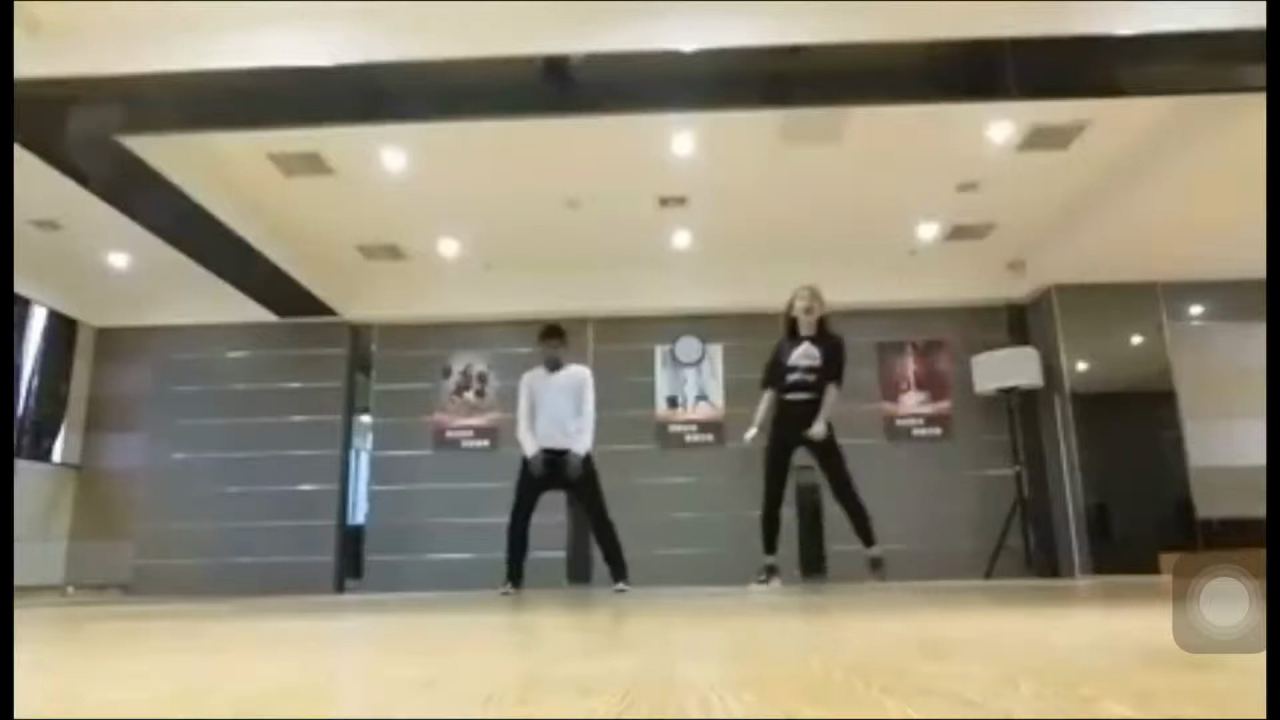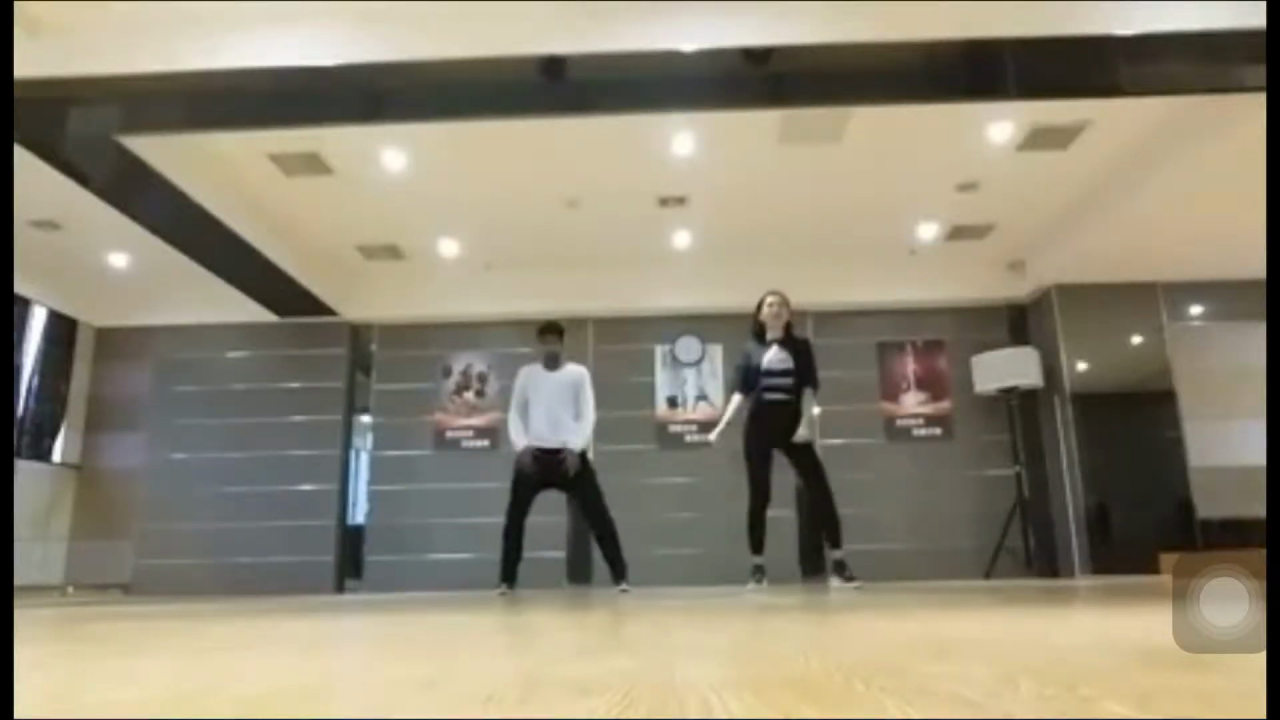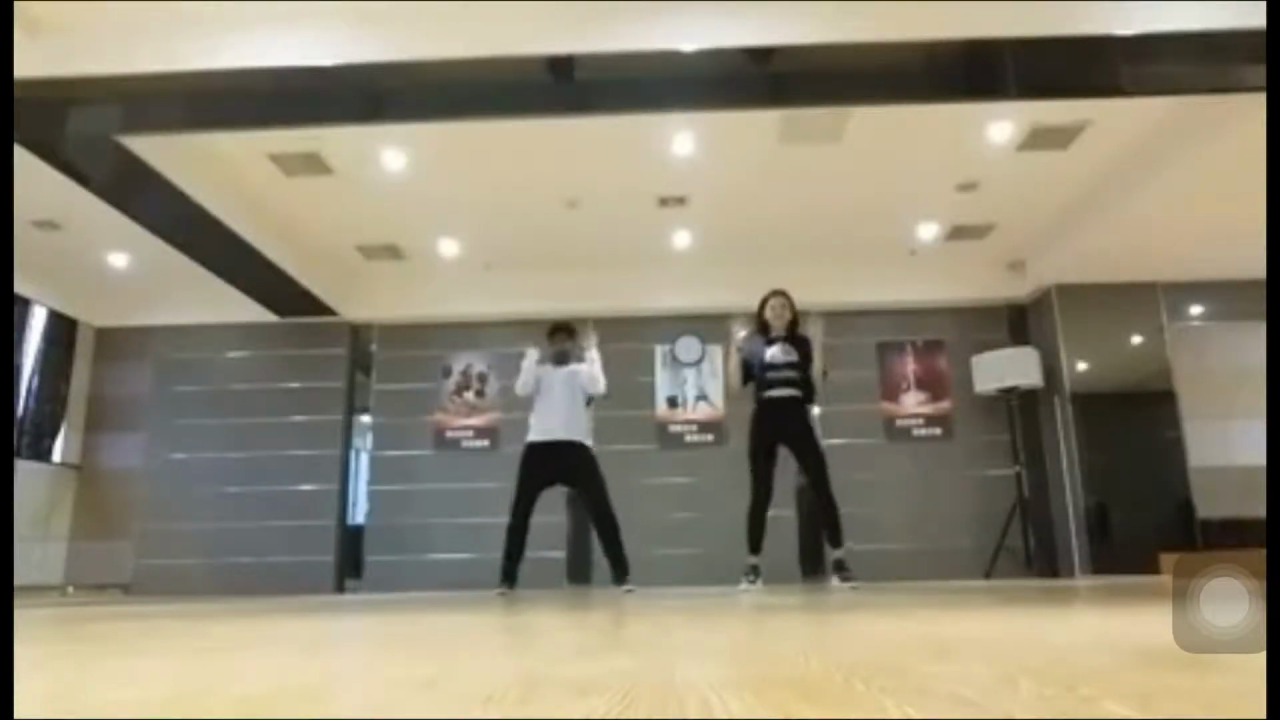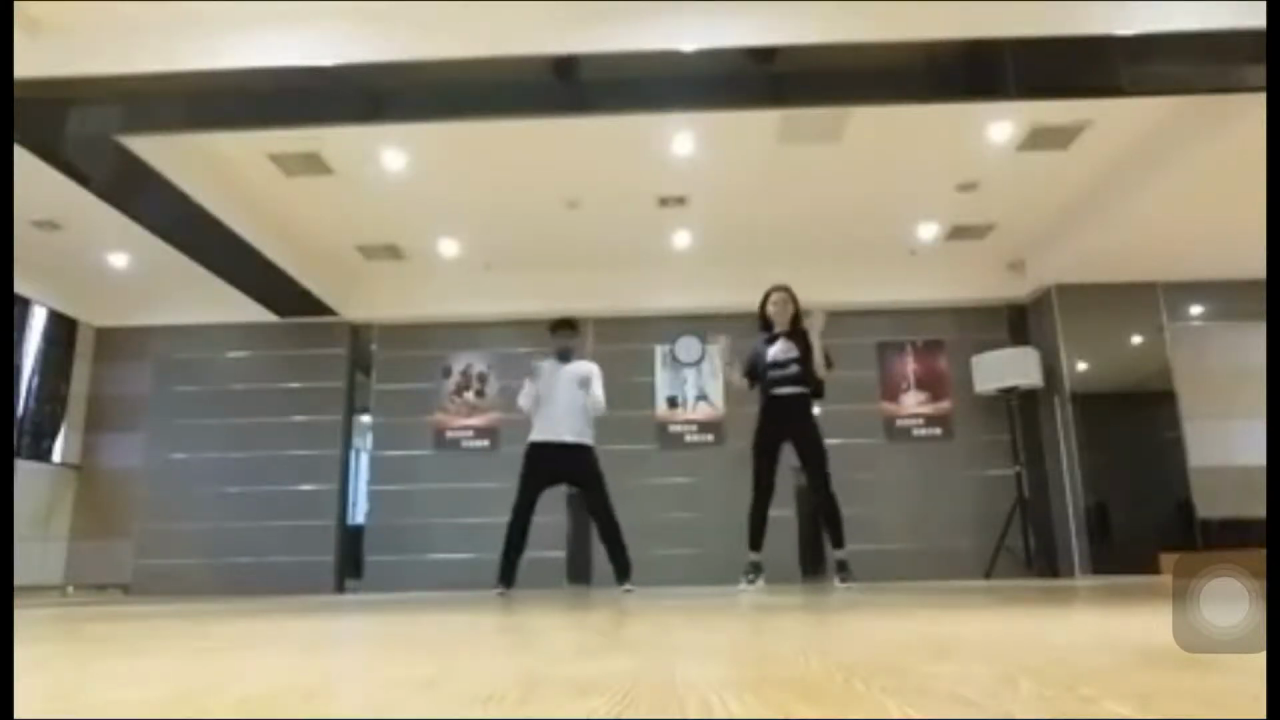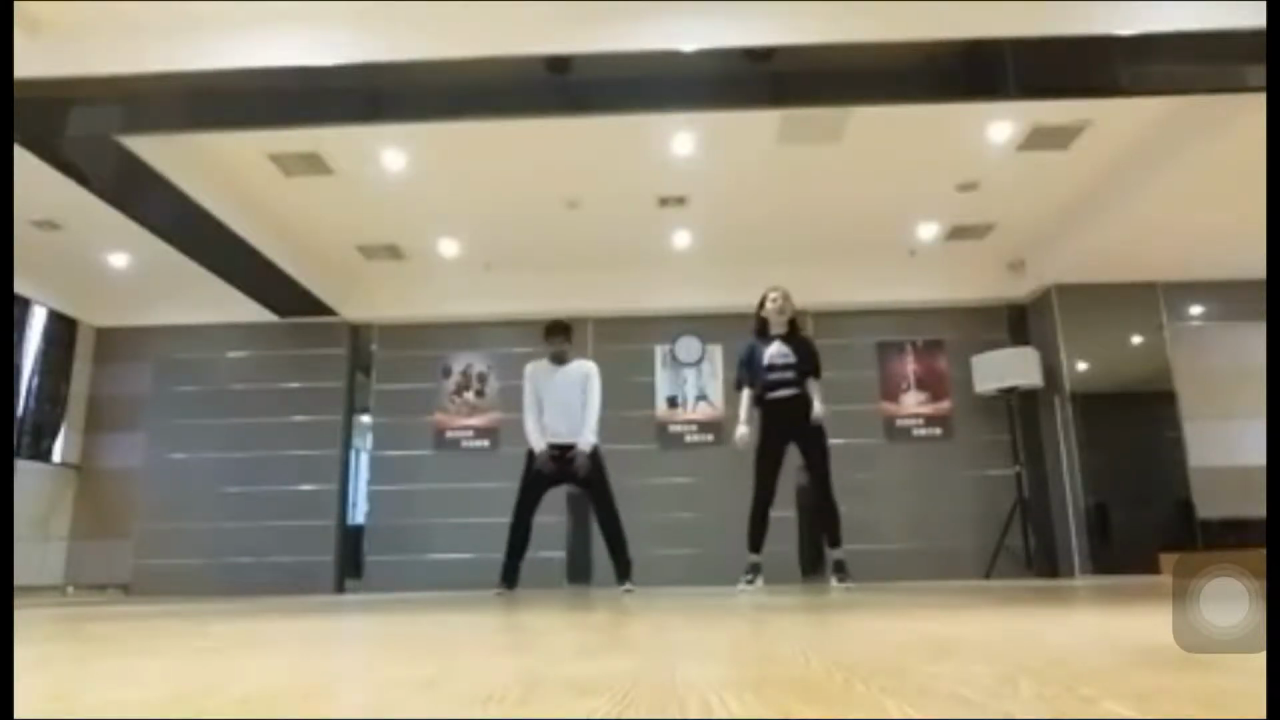
dt=0.7s
person 1, frame 1
left shoulder: (831, 343)
right shoulder: (783, 346)
left elbow: (833, 384)
right elbow: (770, 388)
left wrist: (822, 421)
right wrist: (756, 424)
left hip: (817, 422)
right hip: (784, 422)
left knee: (843, 489)
right knee: (772, 496)
left ankle: (874, 556)
right ankle: (769, 565)
person 1, frame 2
left shoulder: (800, 347)
right shoulder: (751, 351)
left elbow: (809, 389)
right elbow: (741, 391)
left wrist: (805, 423)
right wrist: (722, 425)
left hip: (791, 426)
right hip: (760, 425)
left knee: (820, 488)
right knee: (760, 496)
left ankle: (838, 562)
right ankle: (757, 566)
person 1, frame 3
left shoulder: (801, 343)
right shoulder: (753, 346)
left elbow: (817, 380)
right elbow: (736, 384)
left hip: (797, 419)
right hip: (765, 421)
left knee: (820, 488)
right knee: (760, 494)
left ankle: (838, 561)
right ankle: (753, 566)
person 1, frame 4
left shoulder: (805, 338)
right shoulder: (759, 344)
left elbow: (821, 373)
right elbow: (744, 384)
left wrist: (815, 336)
left hip: (801, 416)
right hip: (770, 419)
left knee: (822, 488)
right knee: (762, 492)
left ankle: (841, 562)
right ankle: (754, 565)
person 1, frame 5
left shoulder: (803, 344)
right shoulder: (754, 348)
left elbow: (811, 380)
right elbow: (747, 388)
left wrist: (817, 401)
right wrist: (742, 422)
left hip: (805, 419)
right hip: (772, 422)
left knee: (821, 490)
right knee: (763, 495)
left ankle: (837, 562)
right ankle: (753, 565)
person 2, frame 1
left shoulder: (581, 374)
right shoulder: (529, 379)
left elbow: (587, 416)
right elbow: (523, 421)
left wrist: (578, 452)
right wrist: (531, 452)
left hip: (574, 454)
right hip: (539, 455)
left knee: (597, 514)
right knee: (519, 515)
left ankle: (619, 575)
right ankle: (513, 578)
person 2, frame 2
left shoulder: (579, 374)
right shoulder: (526, 374)
left elbow: (587, 415)
right elbow: (515, 414)
left wrist: (575, 448)
right wrist: (521, 447)
left hip: (570, 453)
right hip: (534, 453)
left knee: (598, 513)
right knee: (515, 515)
left ankle: (620, 575)
right ankle: (507, 578)
person 2, frame 3
left shoulder: (583, 370)
right shoulder: (539, 371)
left elbow: (597, 389)
right elbow: (522, 389)
left wrist: (592, 354)
right wrist: (532, 356)
left hip: (575, 448)
right hip: (539, 447)
left knee: (601, 510)
right knee: (520, 512)
left ankle: (622, 575)
right ankle: (508, 577)
person 2, frame 4
left shoulder: (589, 369)
right shoulder: (540, 368)
left elbow: (599, 408)
right elbow: (525, 405)
left wrist: (588, 390)
right wrist: (531, 384)
left hip: (579, 449)
right hip: (542, 448)
left knee: (602, 511)
right knee: (521, 511)
left ankle: (623, 575)
right ankle: (505, 579)
person 2, frame 5
left shoulder: (588, 369)
right shoulder: (533, 370)
left elbow: (592, 410)
right elbow: (530, 412)
left wrist: (585, 447)
right wrist: (539, 447)
left hip: (582, 450)
right hip: (545, 450)
left knee: (606, 510)
right knee: (523, 511)
left ankle: (624, 575)
right ankle: (508, 578)
